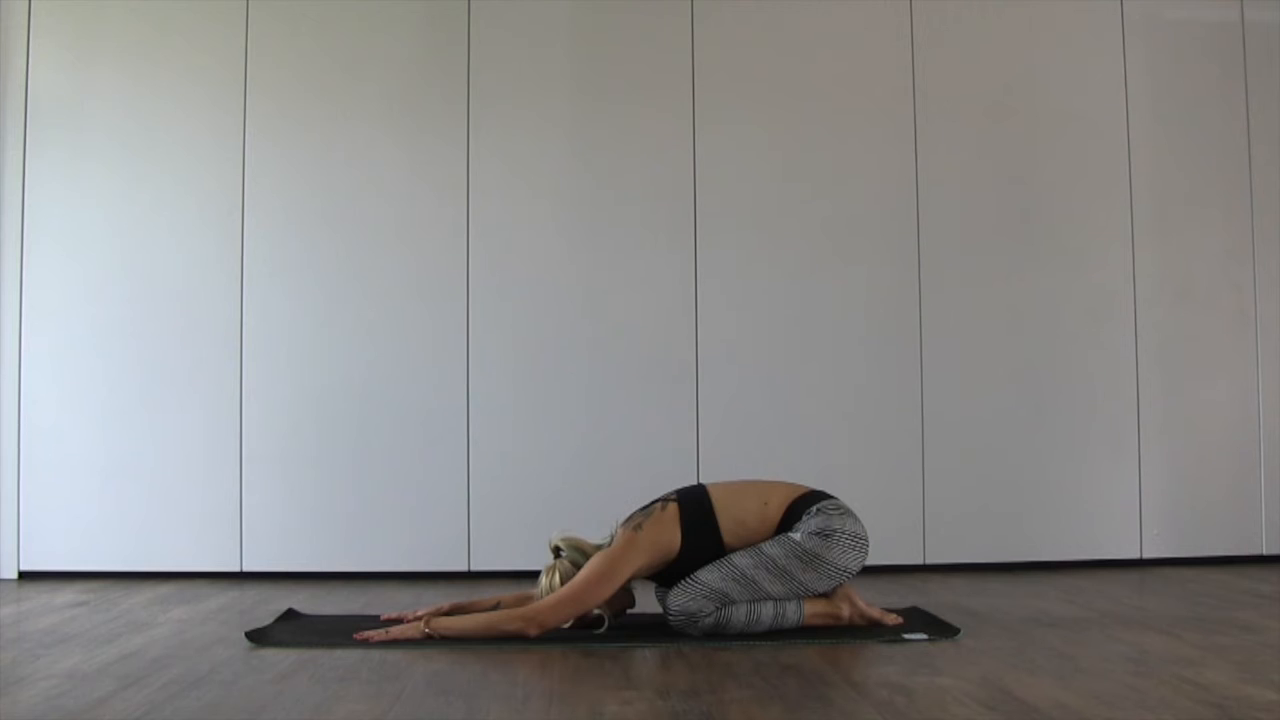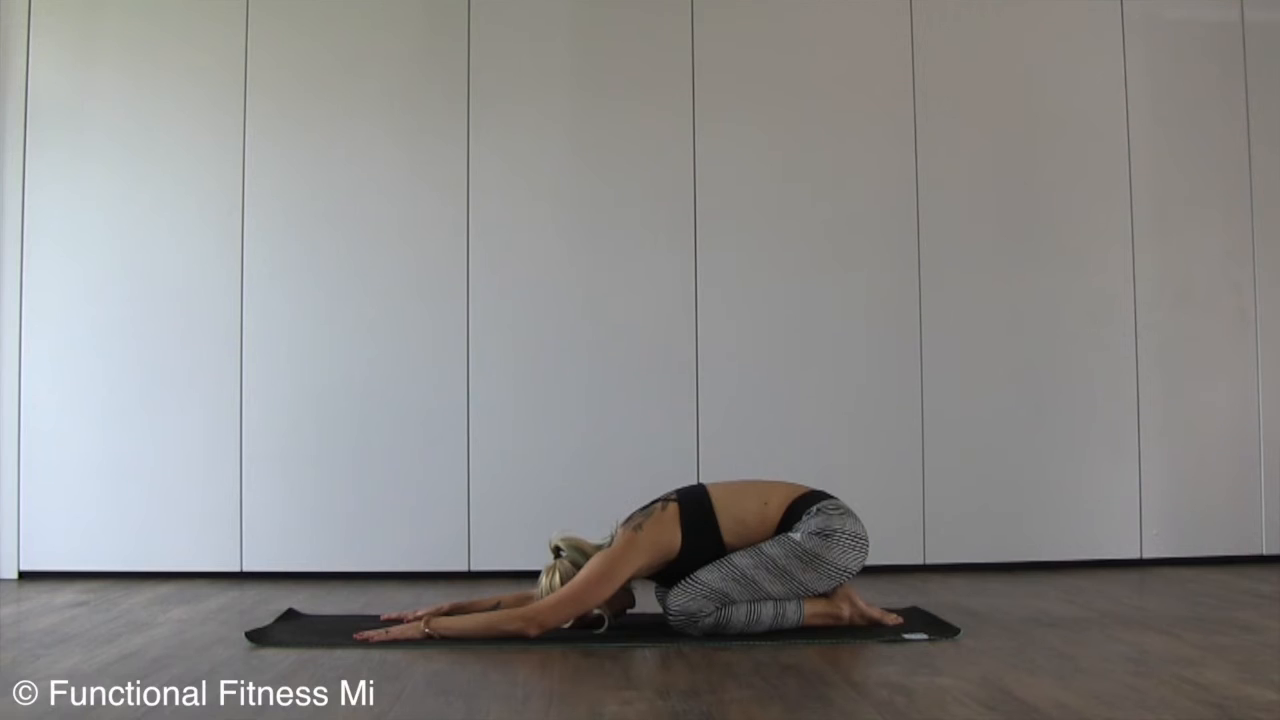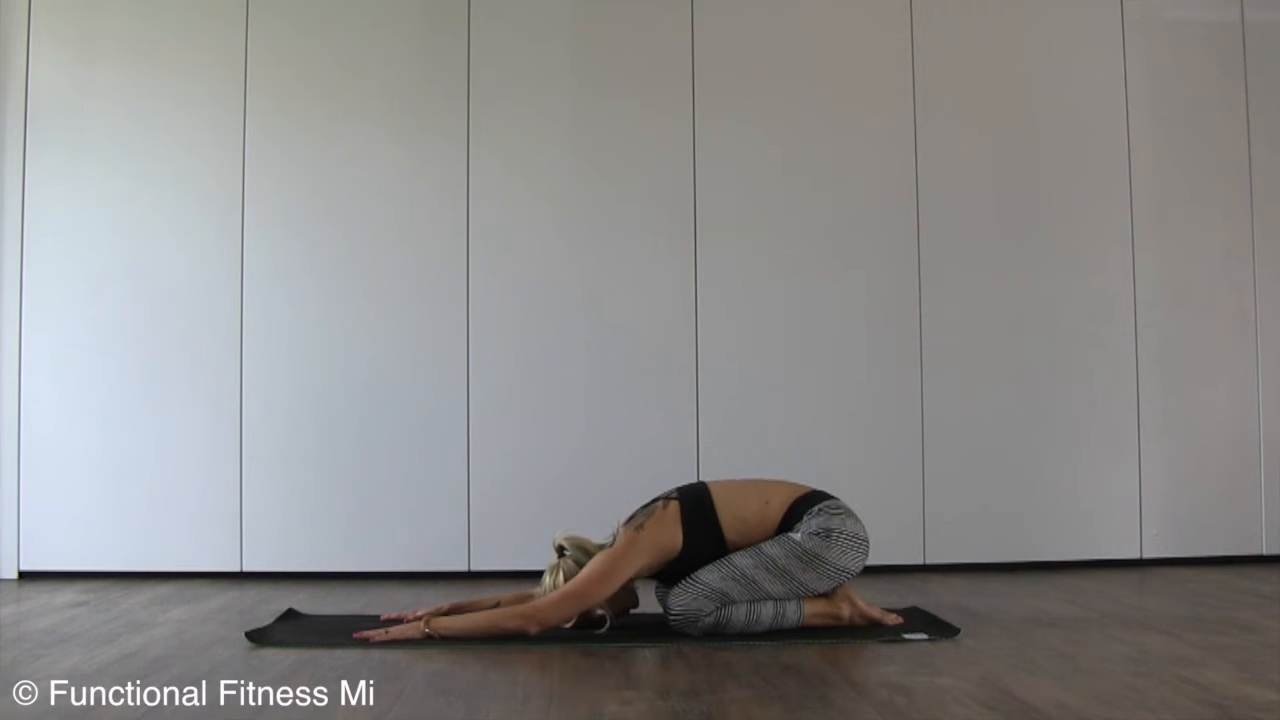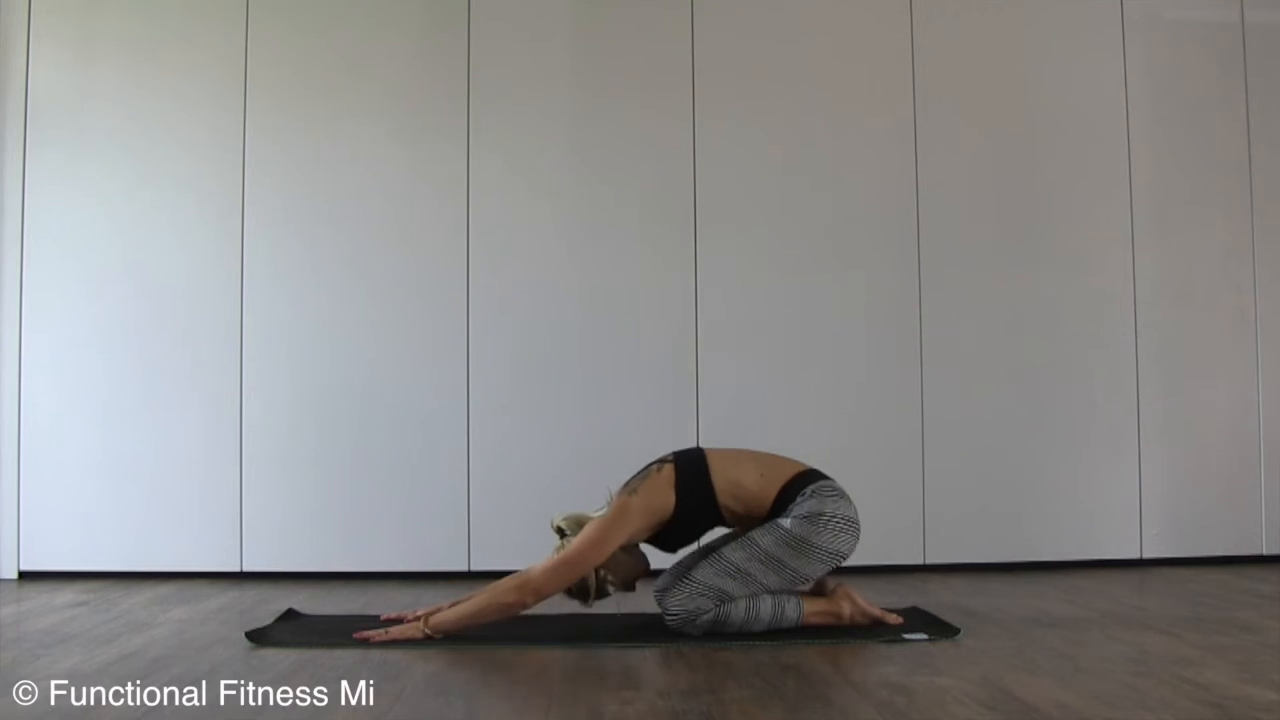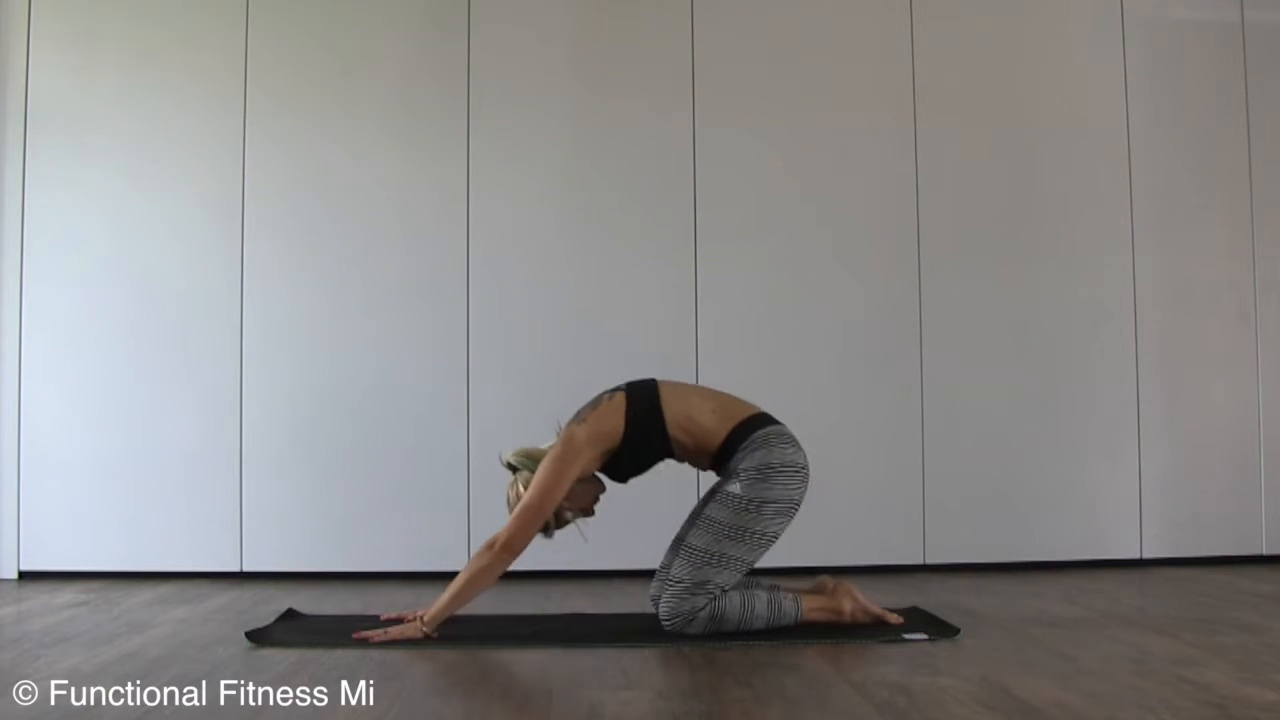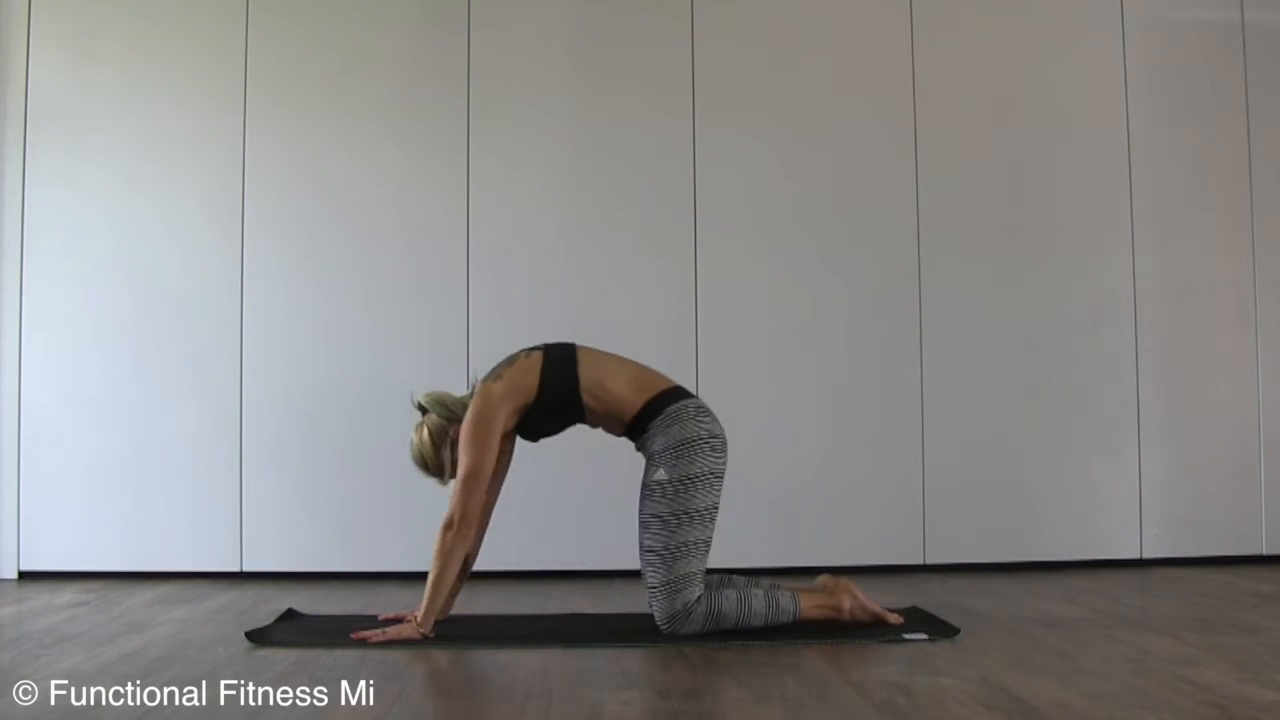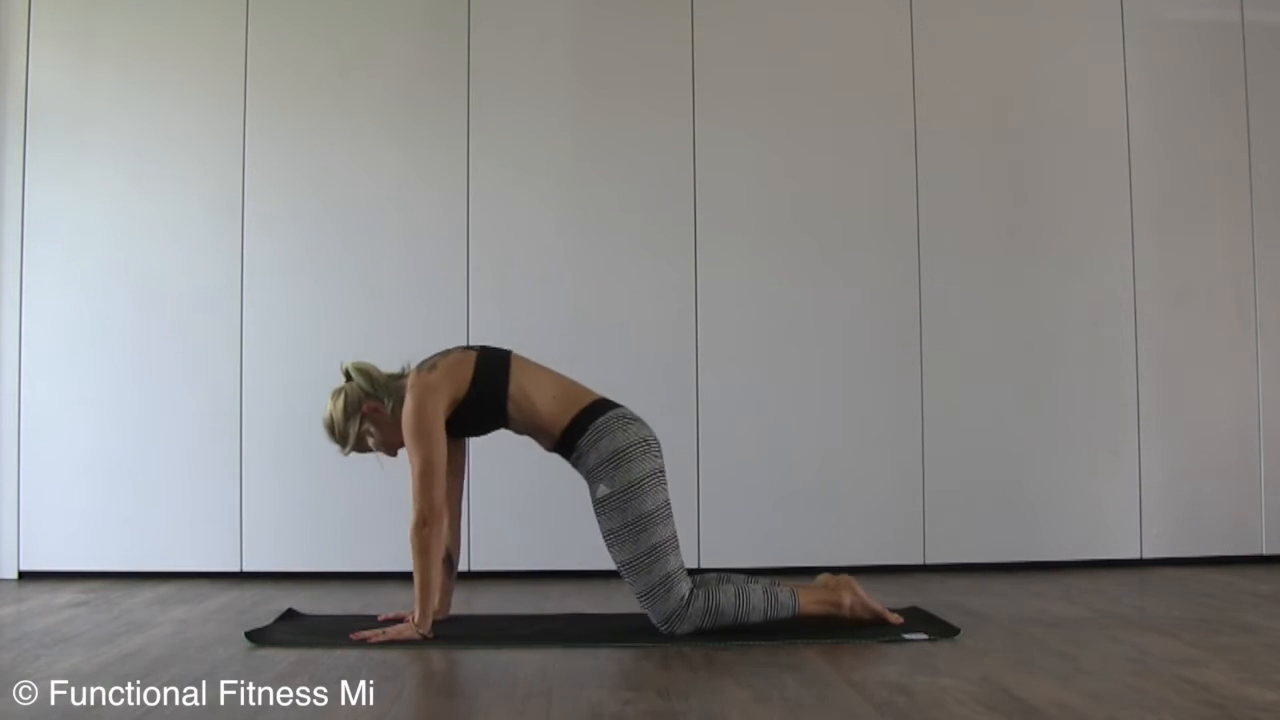
dt=0.4s
person 1, frame 1
left shoulder: (626, 552)
right shoulder: (630, 544)
left elbow: (531, 621)
right elbow: (538, 595)
left wrist: (428, 628)
right wrist: (447, 607)
left hip: (828, 531)
right hip: (811, 527)
left knee: (688, 608)
right knee: (675, 592)
left ankle: (830, 609)
right ankle: (823, 596)
person 1, frame 2
left shoulder: (629, 552)
right shoulder: (630, 544)
left elbow: (532, 621)
right elbow: (537, 596)
left wrist: (428, 628)
right wrist: (446, 605)
left hip: (828, 531)
right hip: (811, 527)
left knee: (689, 608)
right knee: (675, 593)
left ankle: (832, 609)
right ankle: (824, 595)
person 1, frame 3
left shoulder: (630, 552)
right shoulder: (633, 544)
left elbow: (532, 619)
right elbow: (539, 594)
left wrist: (428, 628)
right wrist: (446, 606)
left hip: (829, 532)
right hip: (812, 529)
left knee: (689, 609)
right knee: (674, 592)
left ankle: (832, 610)
right ankle: (821, 596)
person 1, frame 4
left shoulder: (625, 517)
right shoulder: (624, 517)
left elbow: (530, 590)
right elbow: (537, 578)
left wrist: (430, 627)
right wrist: (442, 609)
left hip: (820, 514)
right hip: (801, 512)
left knee: (686, 609)
right knee: (674, 593)
left ankle: (831, 609)
right ankle: (818, 594)
person 1, frame 5
left shoulder: (572, 450)
right shoulder: (581, 447)
left elbow: (505, 546)
right elbow: (508, 543)
left wrist: (427, 623)
right wrist: (436, 609)
left hip: (768, 462)
right hip: (758, 460)
left knee: (681, 611)
right knee: (673, 594)
left ankle: (831, 606)
right ankle: (818, 593)
person 1, frame 6
left shoulder: (488, 407)
right shoulder: (498, 411)
left elbow: (459, 522)
right elbow: (475, 521)
left wrist: (422, 621)
right wrist: (436, 607)
left hip: (681, 436)
right hip: (677, 433)
left knee: (679, 612)
right knee: (677, 589)
left ankle: (830, 603)
right ankle: (817, 593)
person 1, frame 7
left shoulder: (421, 394)
right shoulder: (441, 399)
left elbow: (429, 517)
right elbow: (448, 513)
left wrist: (420, 619)
right wrist: (437, 602)
left hip: (613, 449)
right hip: (613, 445)
left knee: (676, 611)
right knee: (671, 594)
left ankle: (831, 597)
right ankle: (823, 589)
